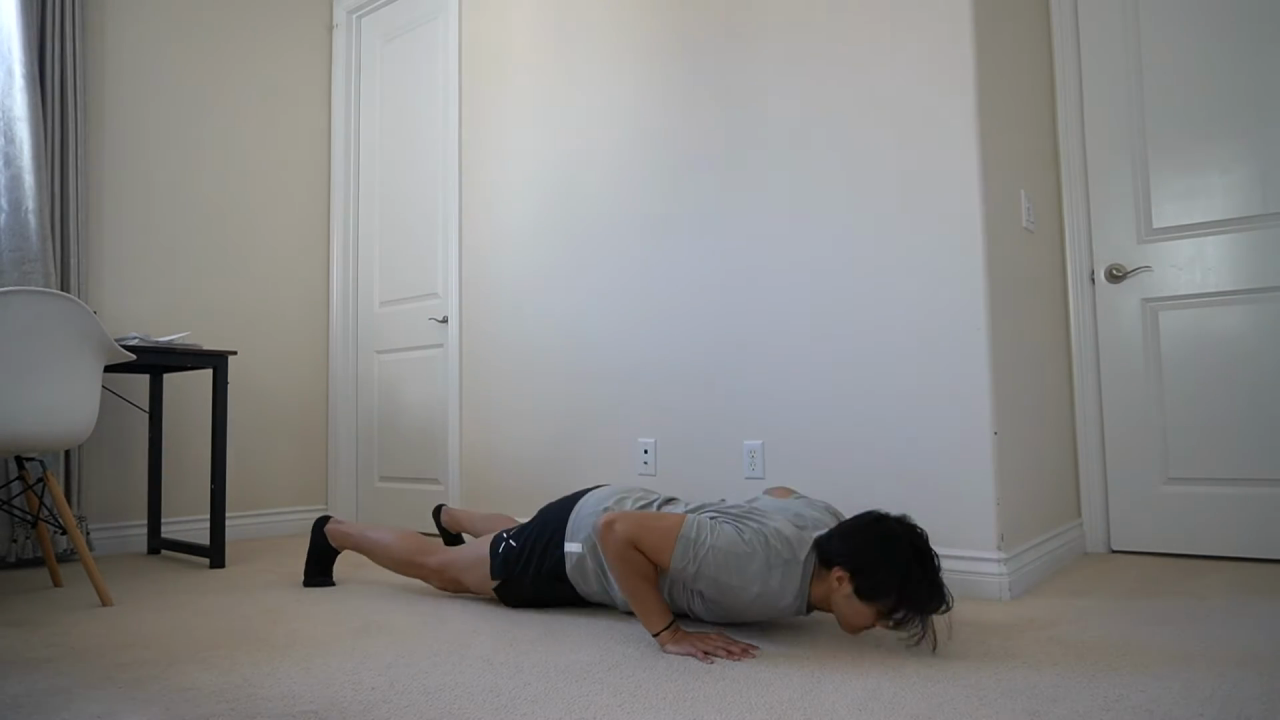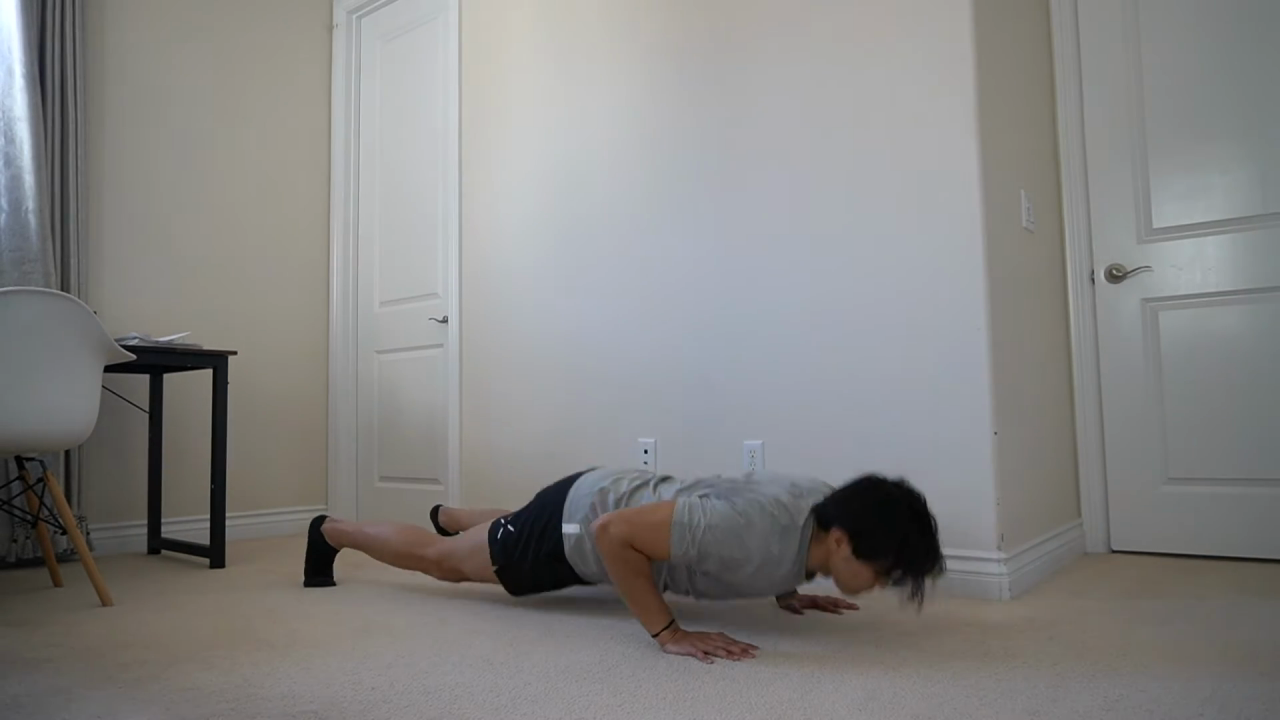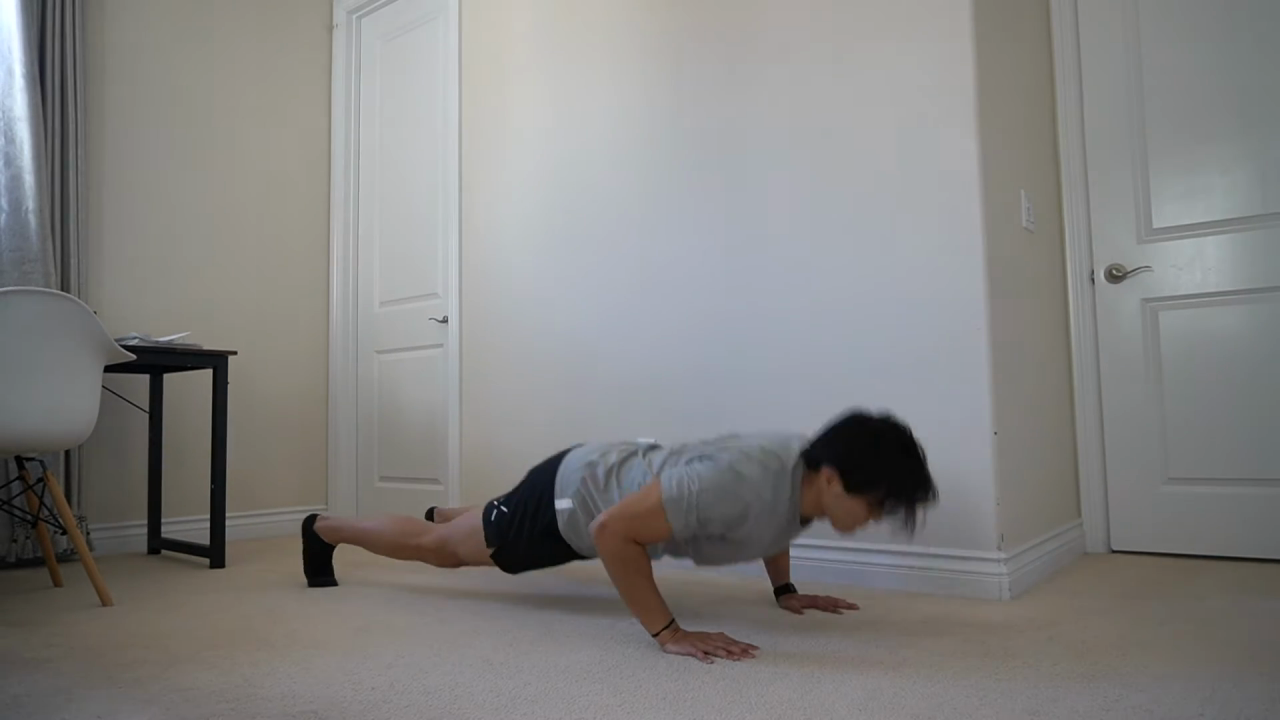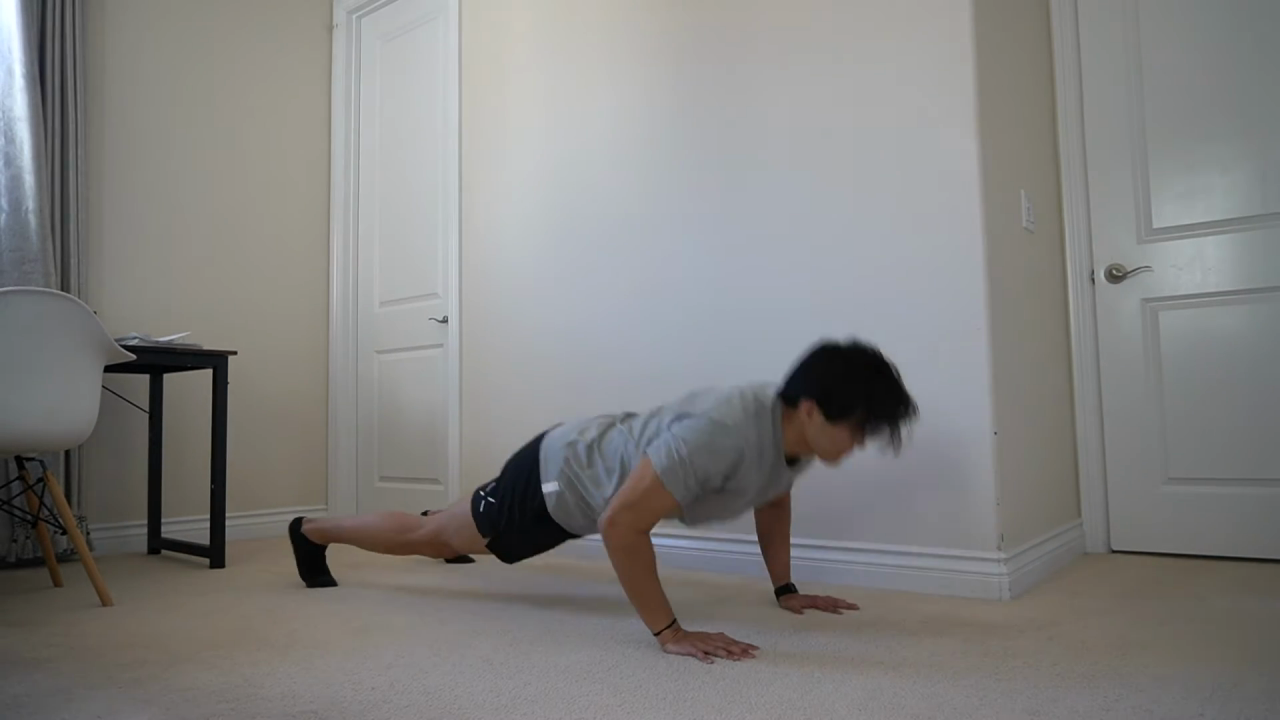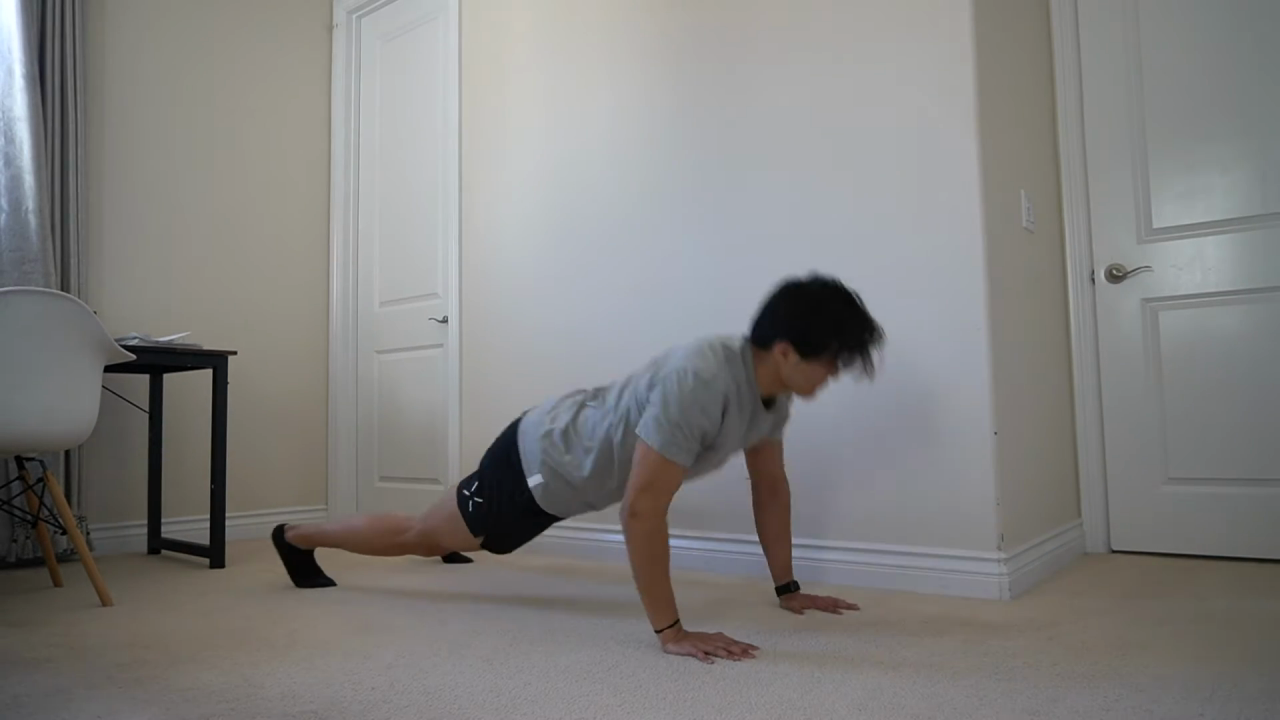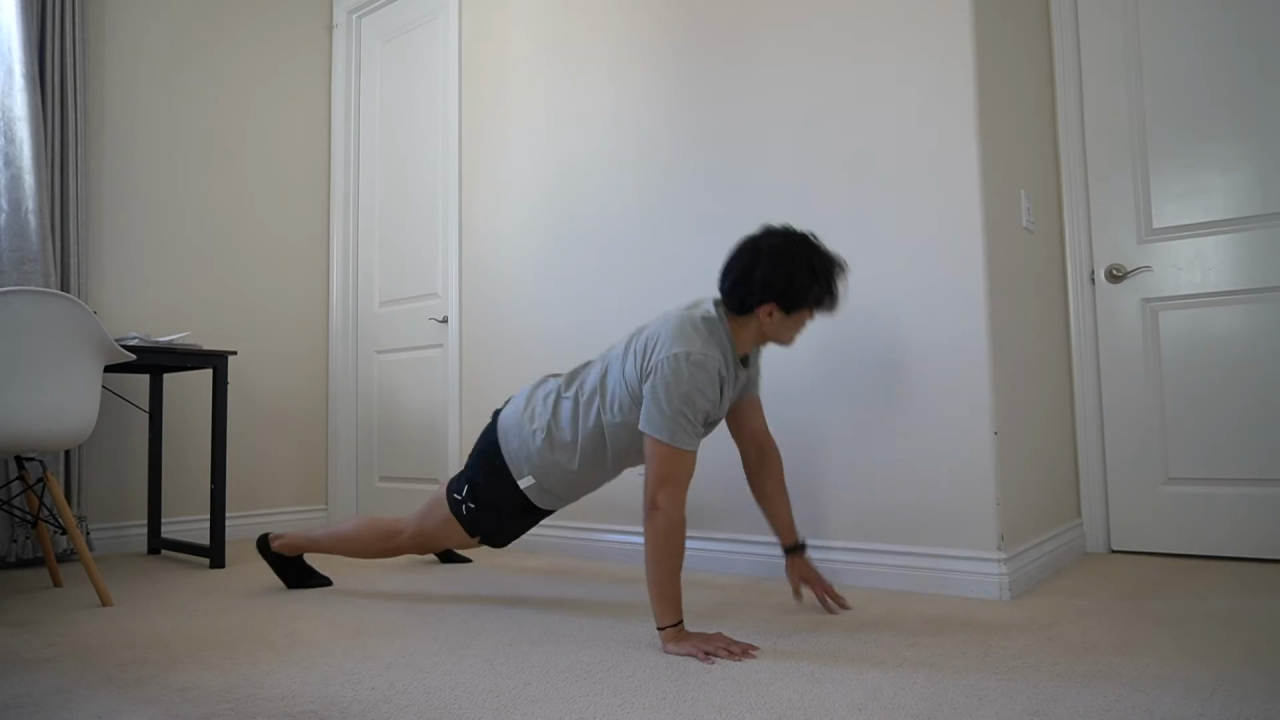
dt=0.1s
person 1, frame 1
left shoulder: (826, 523)
right shoulder: (758, 570)
left elbow: (777, 492)
right elbow: (617, 531)
left wrist: (798, 604)
right wrist: (669, 631)
left hip: (612, 509)
right hip: (582, 543)
left knee: (514, 533)
right knee: (441, 568)
left ankle: (453, 517)
right ankle: (336, 531)
person 1, frame 2
left shoulder: (820, 505)
right shoulder: (751, 533)
right elbow: (610, 536)
left wrist: (790, 594)
right wrist: (668, 628)
left hip: (609, 499)
right hip: (581, 519)
right knee: (445, 561)
left ankle: (450, 518)
right ankle: (331, 531)
person 1, frame 3
left shoulder: (807, 461)
right shoulder: (743, 485)
right elbow: (612, 528)
left wrist: (786, 591)
right wrist: (666, 629)
left hip: (604, 472)
right hip: (573, 497)
right knee: (438, 548)
left ankle: (447, 513)
right ankle: (325, 528)
person 1, frame 4
left shoulder: (789, 431)
right shoulder: (722, 431)
left elbow: (772, 505)
right elbow: (620, 520)
left wrist: (787, 588)
right wrist: (668, 630)
left hip: (587, 461)
right hip: (559, 476)
right knee: (429, 537)
left ankle: (451, 519)
right ankle: (314, 533)
person 1, frame 5
left shoulder: (766, 388)
right shoulder: (701, 385)
left elbow: (771, 481)
right elbow: (644, 512)
left wrist: (788, 588)
right wrist: (669, 630)
left hip: (566, 437)
right hip: (540, 465)
right knee: (419, 535)
left ankle: (443, 518)
right ankle: (298, 538)
person 1, frame 6
left shoulder: (728, 336)
right shoulder: (692, 365)
left elbow: (758, 449)
right elbow: (663, 505)
left wrist: (794, 552)
right wrist: (672, 629)
left hip: (534, 417)
right hip: (529, 459)
right knee: (415, 533)
left ankle: (439, 542)
right ankle: (283, 547)
